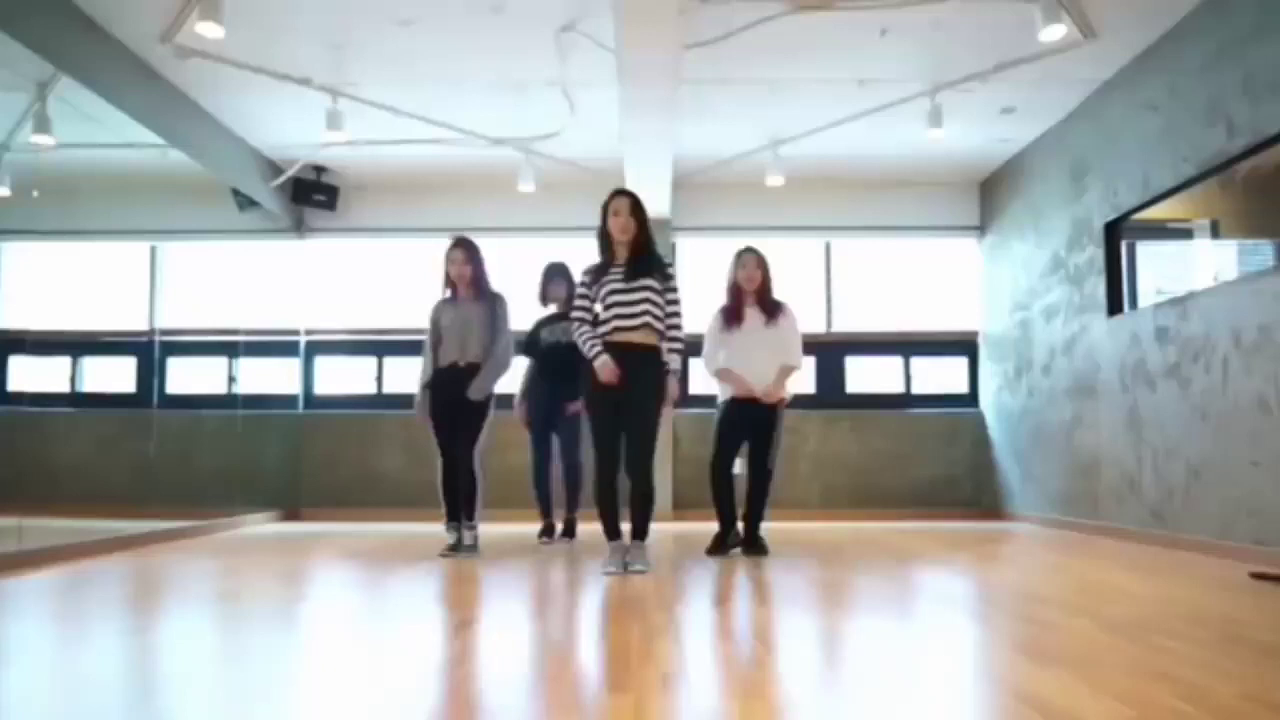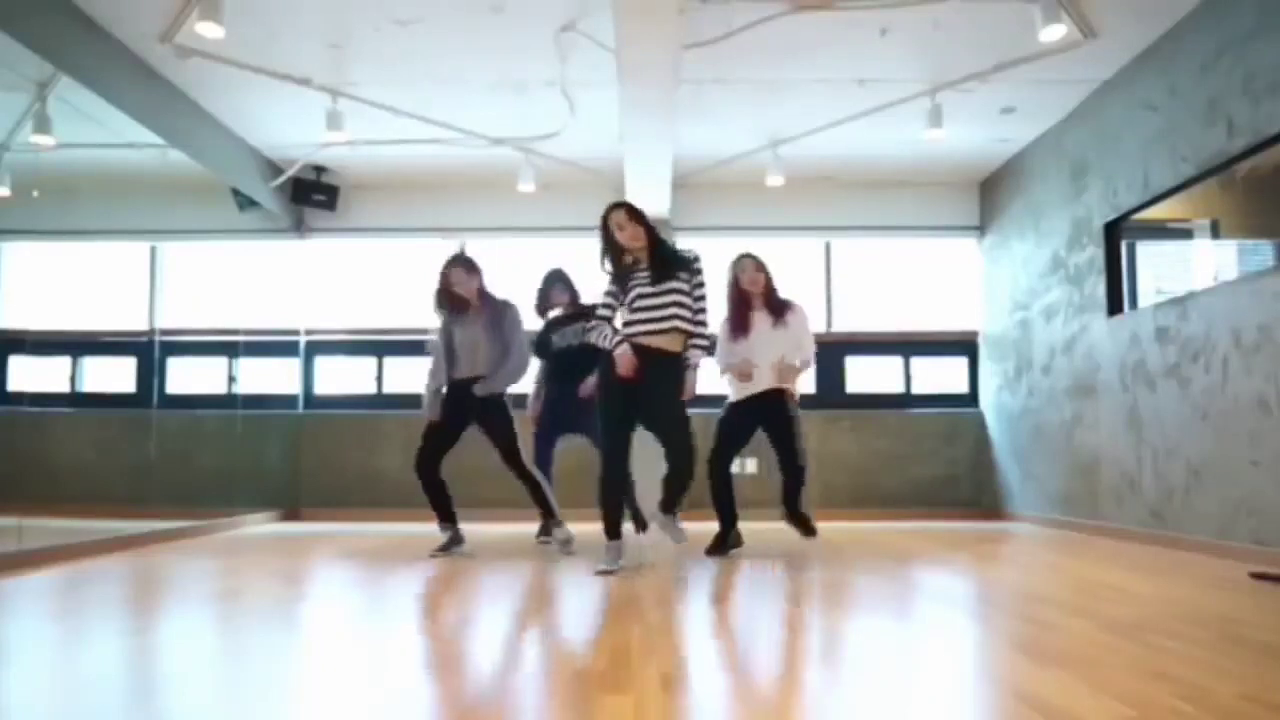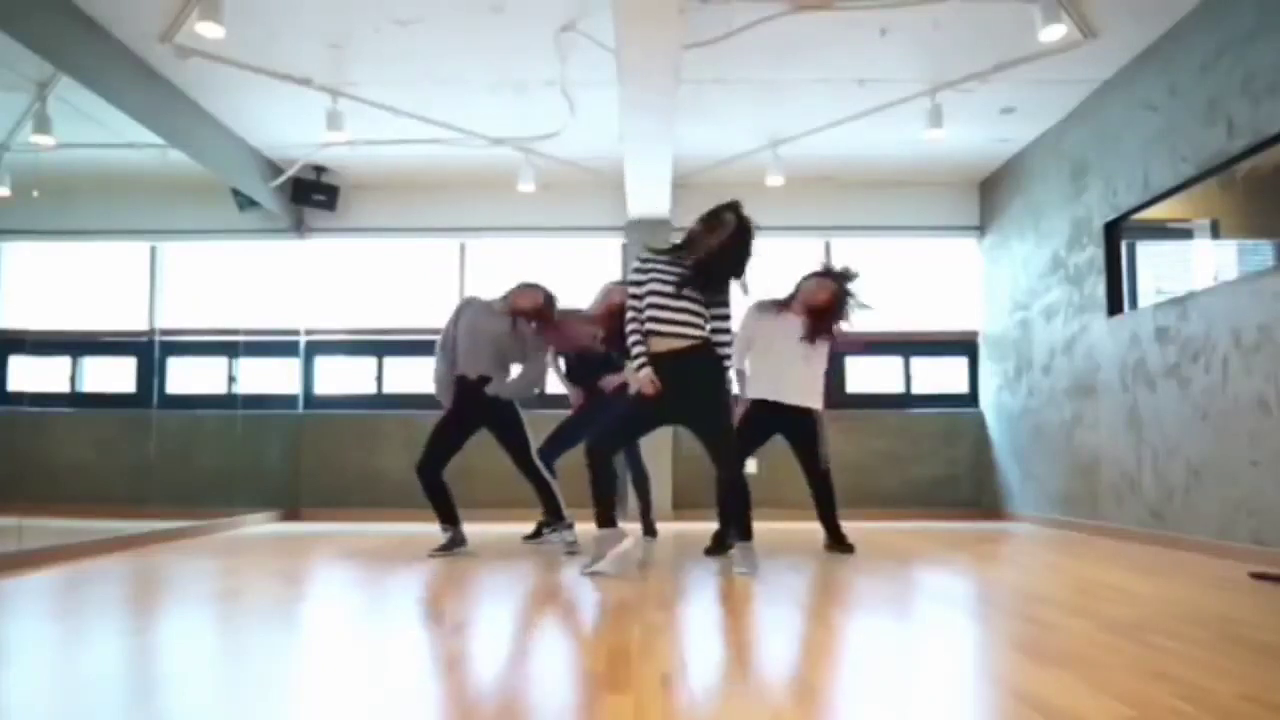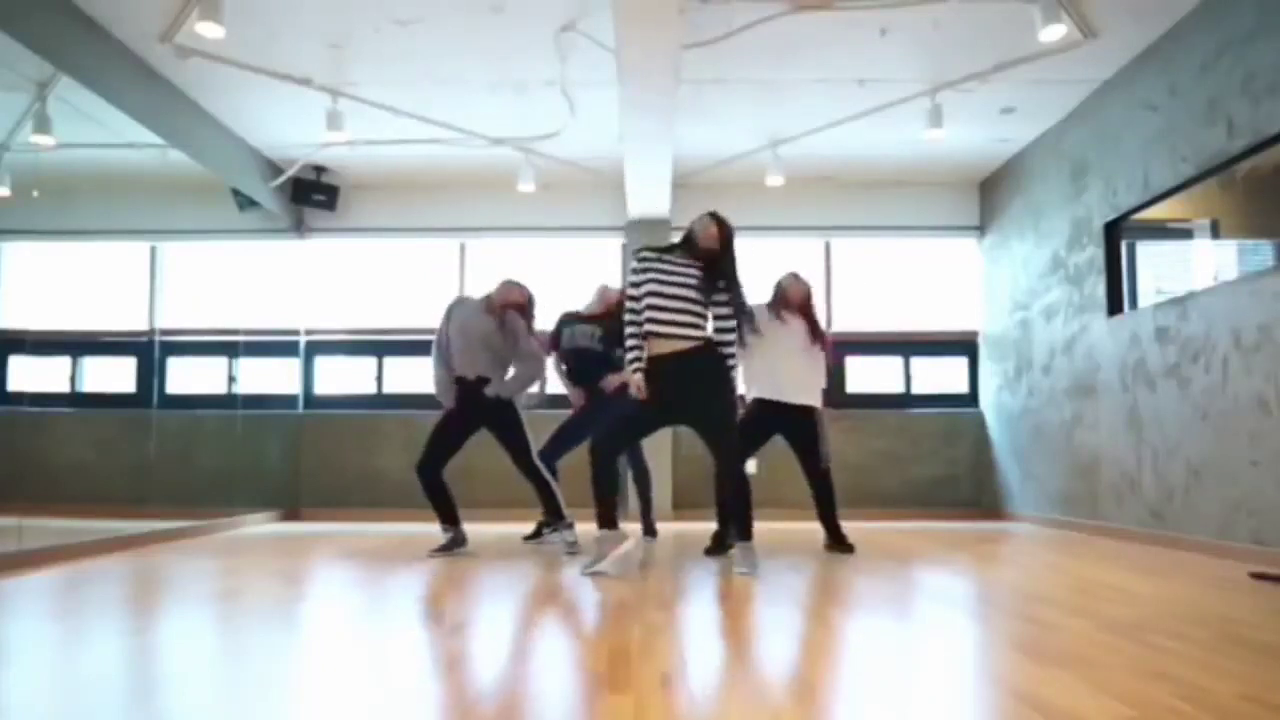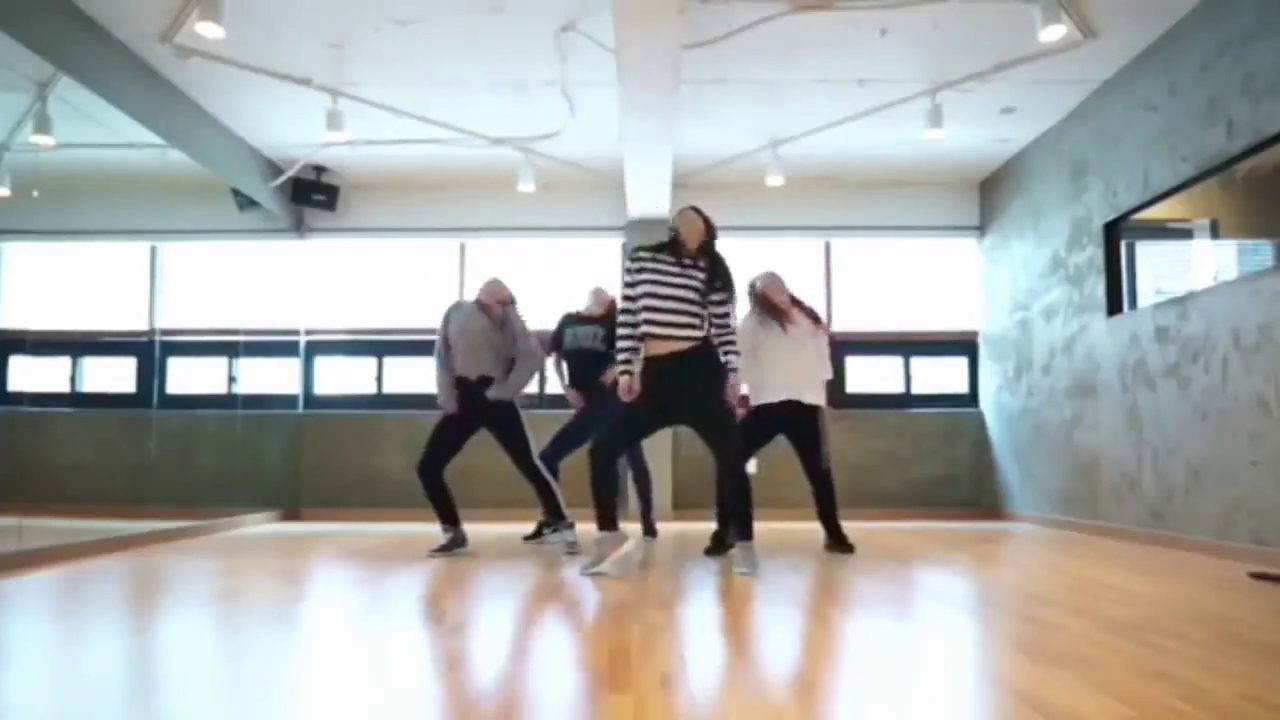
dt=0.4s
person 1, frame 1
left shoulder: (660, 268)
right shoulder: (593, 274)
left elbow: (674, 325)
right elbow: (580, 323)
left wrist: (673, 373)
right wrist: (598, 357)
left hip: (647, 367)
right hip: (607, 366)
left knee: (640, 462)
right knee: (607, 461)
left ankle: (638, 544)
right ankle: (614, 545)
person 1, frame 2
left shoulder: (686, 264)
right shoulder: (621, 276)
left elbow: (700, 319)
right elbow: (598, 326)
left wrist: (691, 366)
right wrist: (618, 346)
left hip: (665, 370)
right hip: (624, 369)
left knee: (683, 457)
right knee: (614, 461)
left ankle: (667, 513)
right ankle: (614, 544)
person 1, frame 3
left shoulder: (714, 276)
right shoulder: (647, 263)
left elbow: (722, 333)
right elbow: (633, 318)
left wrist: (725, 384)
right wrist: (640, 366)
left hip: (700, 370)
right hip: (657, 374)
left knee: (727, 459)
right knee: (600, 446)
left ankle: (743, 544)
right ankle: (608, 535)
person 1, frame 4
left shoulder: (714, 274)
right shoulder: (645, 260)
left elbow: (727, 332)
right elbow: (632, 319)
left wrist: (730, 386)
right wrist: (634, 369)
left hip: (703, 371)
right hip: (658, 375)
left knee: (728, 458)
right knee: (603, 446)
left ankle: (743, 545)
right ankle: (609, 536)
person 1, frame 5
left shoulder: (711, 270)
right shoulder: (639, 260)
left elbow: (725, 327)
right elbow: (627, 318)
left wrist: (733, 374)
right wrist: (625, 370)
left hip: (700, 370)
right hip: (655, 376)
left knee: (730, 458)
right knee: (602, 451)
left ankle: (744, 545)
right ankle: (610, 538)
person 2, frame 1
left shoulder: (780, 312)
right shoulder: (723, 315)
left elbow: (793, 355)
right elbow: (710, 359)
left wrist: (777, 385)
right wrist: (736, 381)
left hip: (769, 400)
right hip: (734, 399)
left knee: (761, 467)
right knee: (720, 464)
left ankle: (752, 531)
right ankle: (728, 530)
person 2, frame 2
left shoulder: (790, 312)
right shoulder: (735, 319)
left elbow: (807, 351)
right elbow: (721, 357)
left wrist: (791, 367)
right wrist: (734, 366)
left hip: (777, 396)
right hip: (742, 399)
left knee: (793, 461)
right knee: (718, 463)
left ankle: (792, 508)
right ankle: (728, 530)
person 2, frame 3
left shoulder: (820, 330)
right shoulder: (761, 312)
left elbow: (817, 371)
right elbow: (738, 352)
left wrist: (817, 402)
right wrist: (745, 394)
left hip: (803, 407)
right hip: (764, 403)
left knee: (818, 471)
left ankle: (834, 534)
right ankle: (725, 532)
person 2, frame 4
left shoulder: (811, 328)
right shoulder: (755, 316)
left elbow: (817, 372)
left wrist: (815, 403)
left hip: (803, 407)
right hip: (765, 403)
left knee: (818, 470)
left ankle: (833, 534)
right ankle: (725, 532)
person 2, frame 5
left shoulder: (812, 320)
right shoulder: (754, 320)
left elbow: (821, 366)
right elbow: (741, 365)
left wrist: (820, 400)
left hip: (805, 407)
right hip: (767, 405)
left knee: (819, 470)
left ankle: (834, 533)
right ankle: (724, 532)
person 3, frame 1
left shoulder: (493, 302)
right shoulder: (441, 308)
left elbow: (503, 349)
right elbow: (430, 352)
left wrist: (482, 384)
right wrist: (423, 393)
left hip: (474, 386)
right hip: (444, 385)
left knee: (466, 455)
right knee: (449, 459)
left ankle: (469, 529)
right ankle: (455, 531)
person 3, frame 2
left shoulder: (503, 312)
right shoulder: (452, 318)
left elbow: (518, 359)
right elbow: (441, 360)
left wrist: (488, 386)
right wrist: (432, 399)
left hip: (488, 399)
right hip: (456, 398)
left knee: (516, 463)
right knee: (425, 463)
left ankle: (555, 526)
right ankle: (451, 531)
person 3, frame 3
left shoulder: (521, 329)
right shoulder: (469, 307)
left elbow: (536, 370)
right elbow: (445, 348)
left wrist: (502, 389)
right wrist: (445, 390)
left hip: (494, 400)
right hip: (463, 399)
left knee: (529, 465)
right knee: (427, 467)
left ankle: (563, 528)
right ankle: (453, 533)
person 3, frame 4
left shoulder: (511, 320)
right shoulder: (459, 307)
left elbow: (534, 362)
right elbow: (441, 351)
left wrist: (503, 389)
right wrist: (446, 391)
left hip: (493, 399)
right hip: (462, 399)
left knee: (529, 464)
right knee: (427, 467)
left ankle: (564, 528)
right ankle: (454, 533)
person 3, frame 5
left shoulder: (507, 316)
right shoulder: (456, 312)
left elbow: (530, 356)
right elbow: (442, 357)
left wrist: (507, 391)
right wrist: (447, 396)
left hip: (494, 398)
right hip: (463, 398)
left knee: (529, 465)
right knee: (428, 467)
left ankle: (564, 528)
right ankle: (454, 533)
person 4, frame 1
right shoulder: (541, 326)
right elbow: (533, 364)
left wrist: (585, 396)
right wrist: (521, 397)
left hip: (569, 399)
right hip: (541, 399)
left knee: (569, 456)
right knee: (540, 460)
left ankle: (570, 518)
right ankle: (547, 521)
person 4, frame 2
left shoulder: (593, 317)
right shoulder: (551, 326)
left wrist: (596, 377)
right wrist: (534, 397)
left hip: (586, 399)
right hip: (556, 401)
right knee: (541, 460)
left ankle: (636, 514)
right ankle: (548, 522)
person 4, frame 3
left shoulder: (616, 327)
right elbow: (553, 356)
left wrist: (620, 377)
right wrist: (569, 387)
left hip: (614, 400)
right hip: (589, 403)
left knee: (632, 460)
right knee: (544, 456)
left ankle: (647, 520)
person 4, frame 4
left shoulder: (614, 324)
right shoulder: (567, 321)
right elbow: (557, 358)
left wrist: (621, 376)
right wrist: (569, 387)
left hip: (616, 399)
right hip: (588, 403)
left knee: (635, 459)
right knee: (546, 457)
left ankle: (647, 520)
right ankle: (550, 520)
person 4, frame 5
left shoulder: (614, 323)
right shoulder: (568, 322)
right elbow: (556, 360)
right wrist: (567, 390)
left hip: (615, 402)
right hip: (588, 406)
left knee: (636, 461)
right knee: (547, 458)
left ankle: (647, 521)
right ankle: (551, 521)
